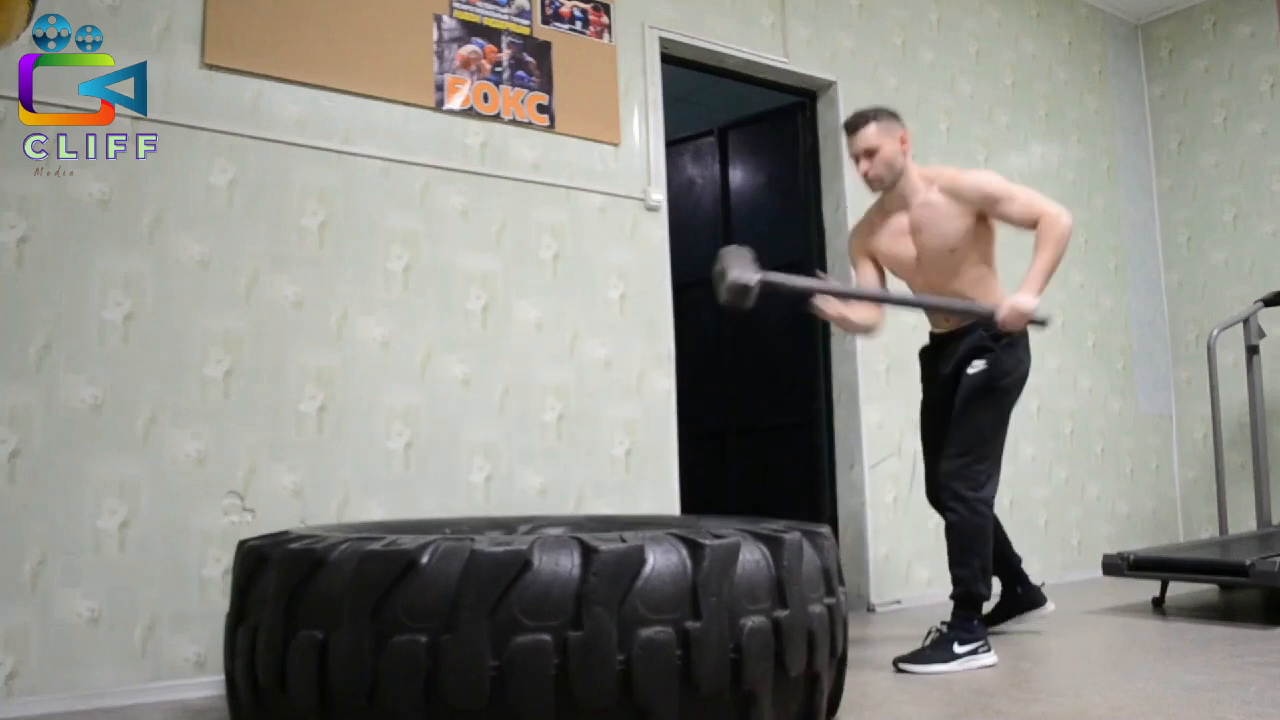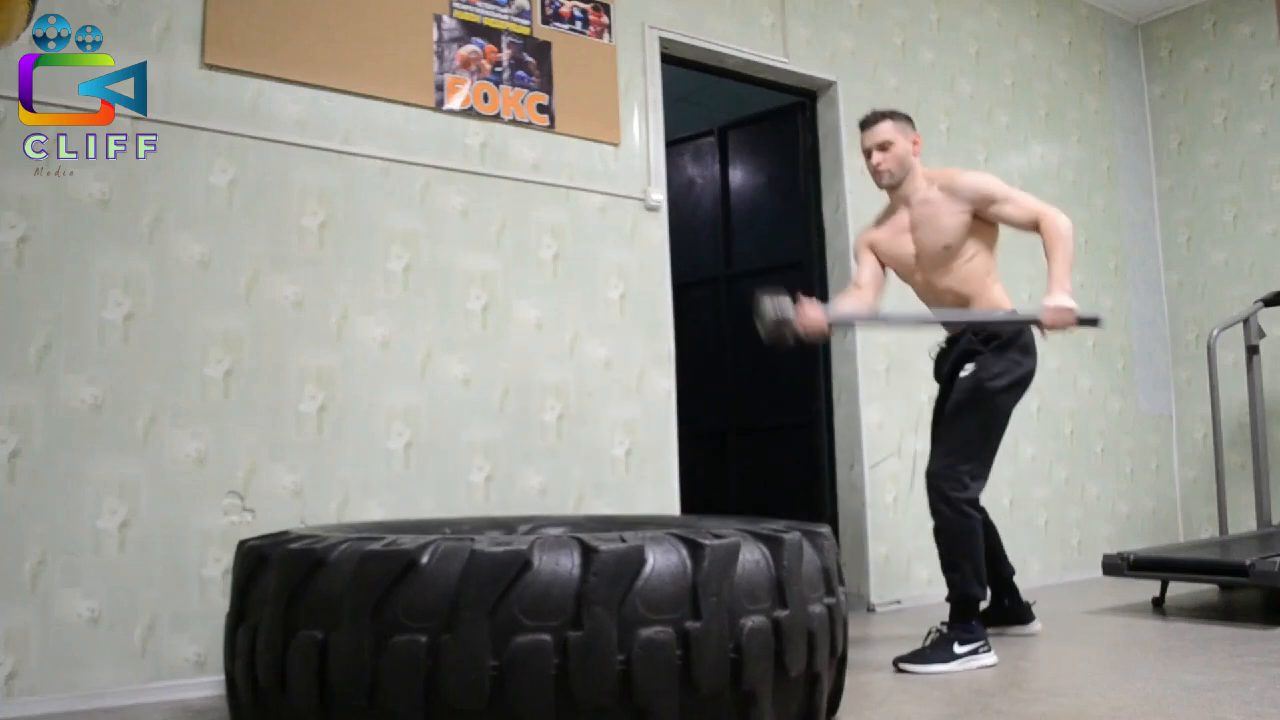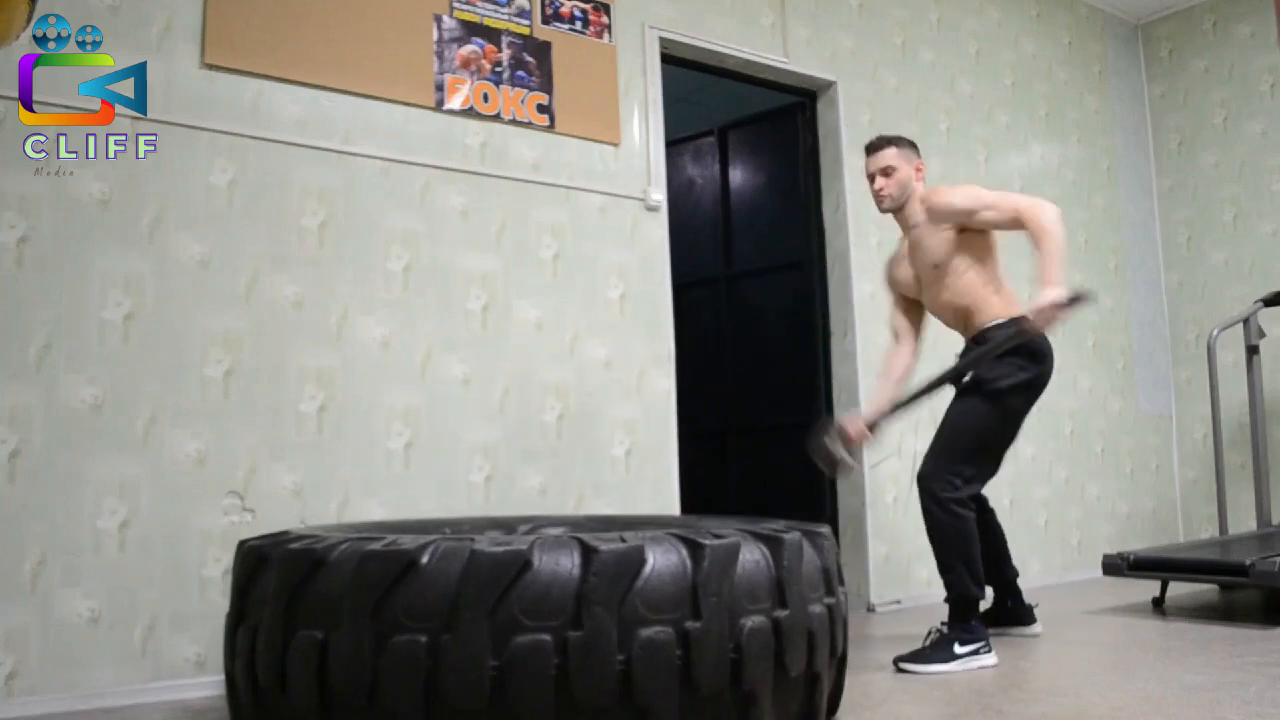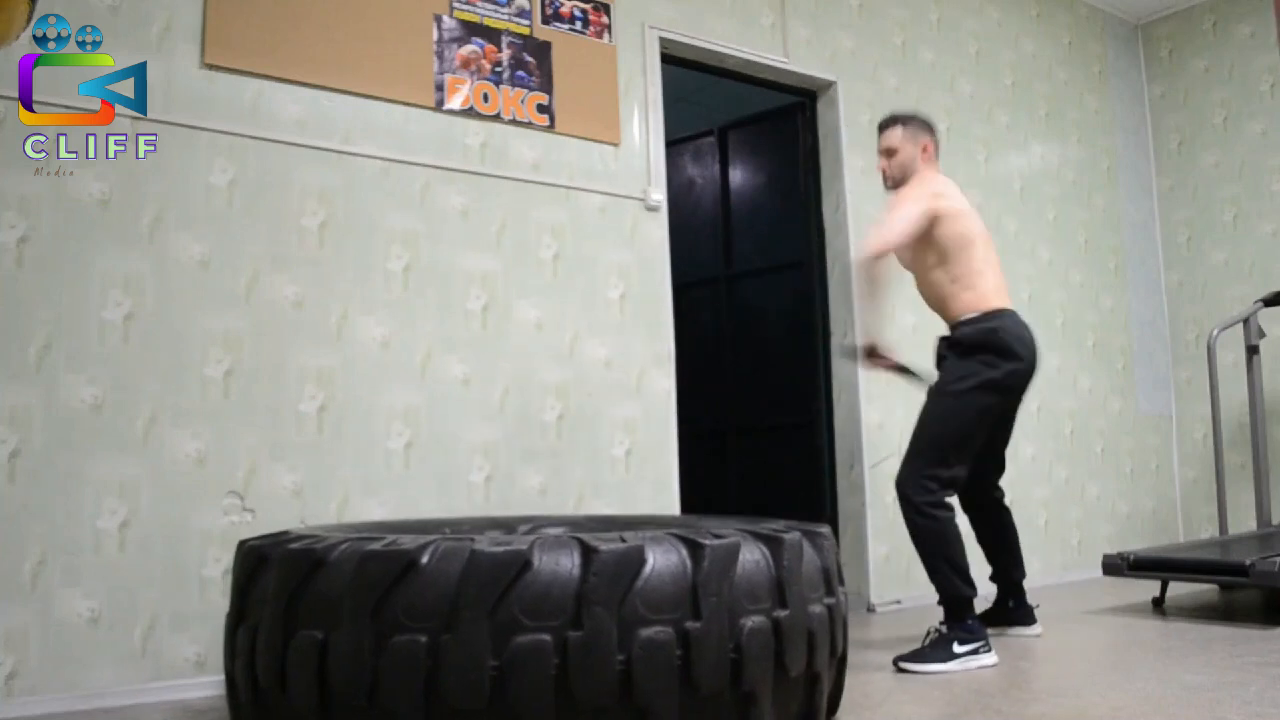
dt=0.2s
person 1, frame 1
left shoulder: (963, 187)
right shoulder: (866, 235)
left elbow: (1053, 219)
right elbow: (870, 313)
left wrist: (1029, 292)
right wrist: (838, 312)
left hip: (996, 344)
right hip: (943, 352)
left knee: (962, 482)
right knee: (945, 487)
left ankle: (970, 632)
right ankle: (1019, 590)
person 1, frame 2
left shoulder: (959, 188)
right shoulder: (873, 237)
left elbow: (1052, 219)
right elbow: (862, 298)
left wrist: (1060, 289)
right wrist: (822, 318)
left hip: (999, 345)
right hip: (964, 353)
left knee: (948, 482)
right knee: (952, 485)
left ankle: (967, 636)
right ankle: (1008, 605)
person 1, frame 3
left shoulder: (947, 204)
right shoulder: (898, 268)
left elbow: (1040, 212)
right elbow: (904, 346)
left wrist: (1050, 285)
right wrist: (868, 415)
left hip: (1015, 350)
right hip: (998, 359)
left knee: (941, 482)
right knee: (961, 488)
left ankle: (967, 634)
right ankle: (1011, 605)
person 1, frame 4
left shoulder: (920, 196)
right shoulder: (946, 206)
left elbow: (878, 247)
left wrist: (873, 333)
left hip: (984, 348)
right hip: (1008, 343)
left knee: (921, 484)
right knee: (977, 482)
left ankle: (966, 630)
right ankle: (1014, 604)
